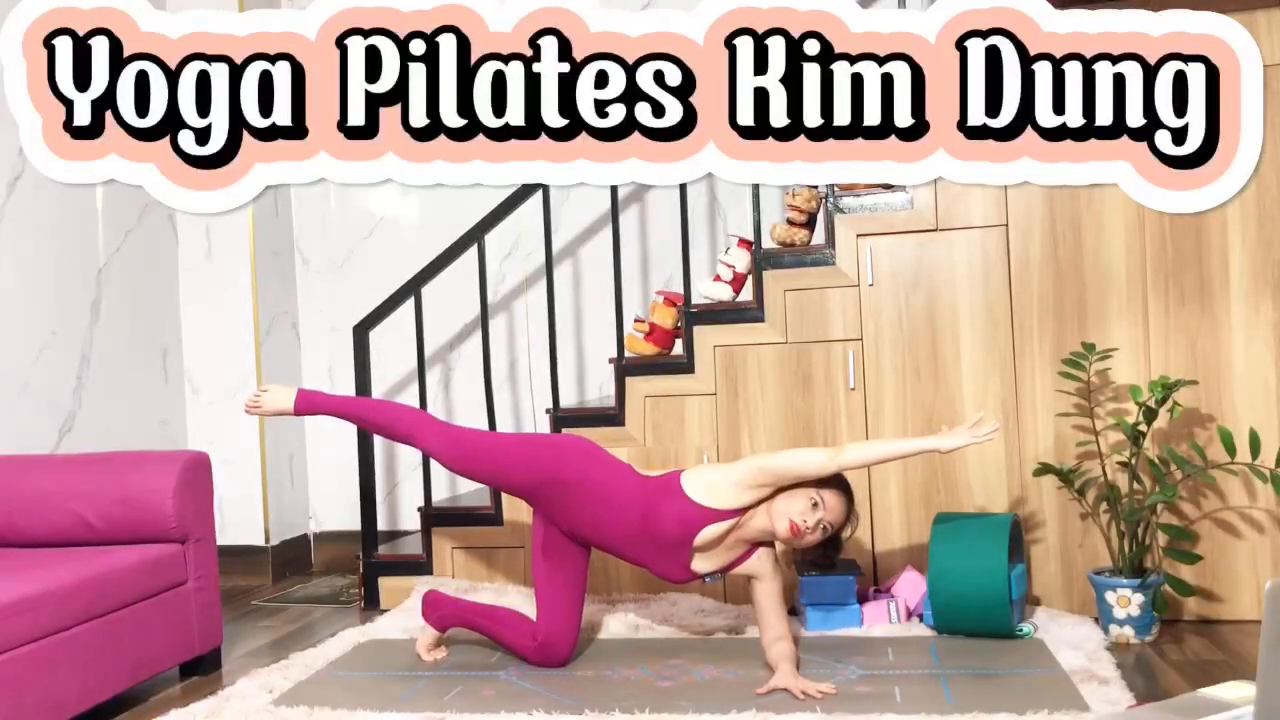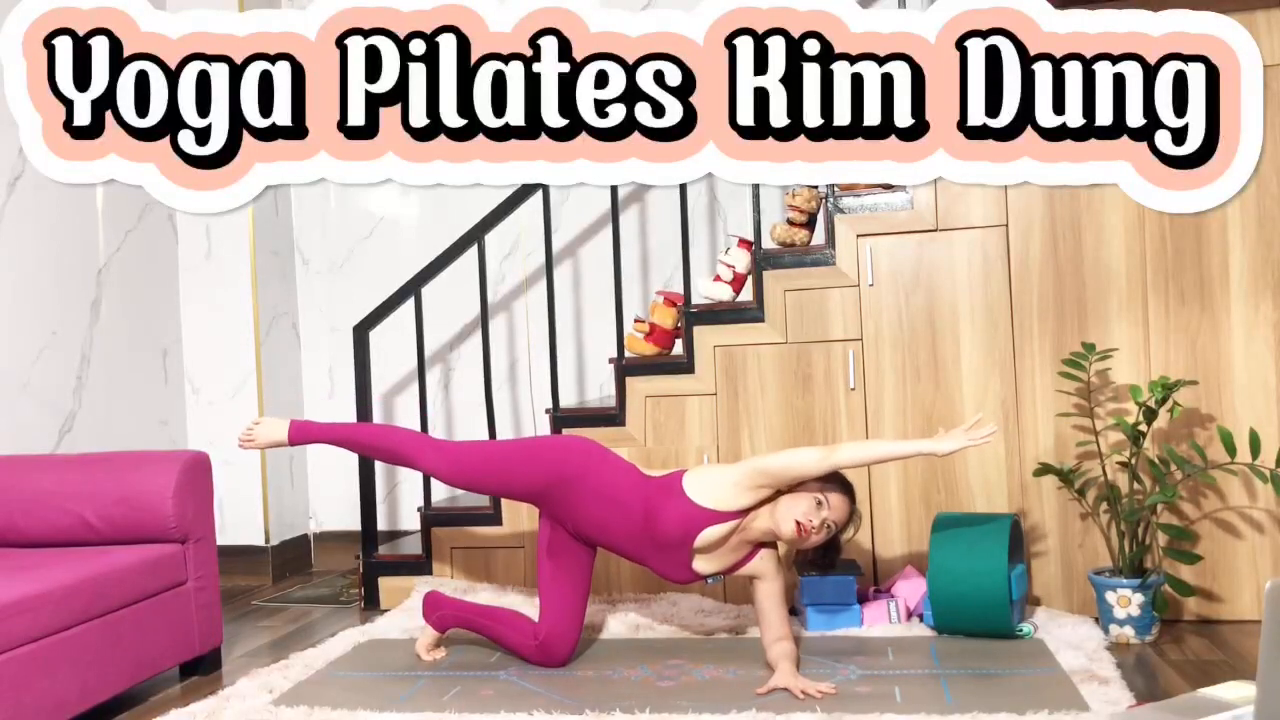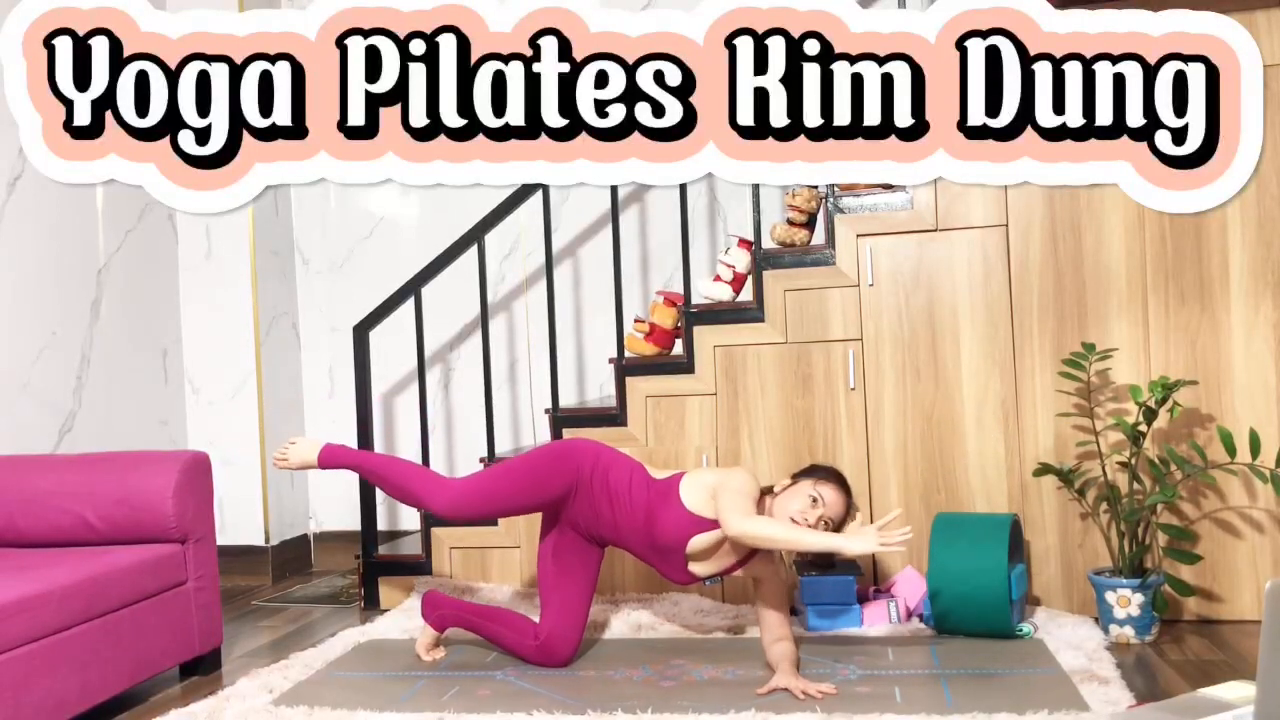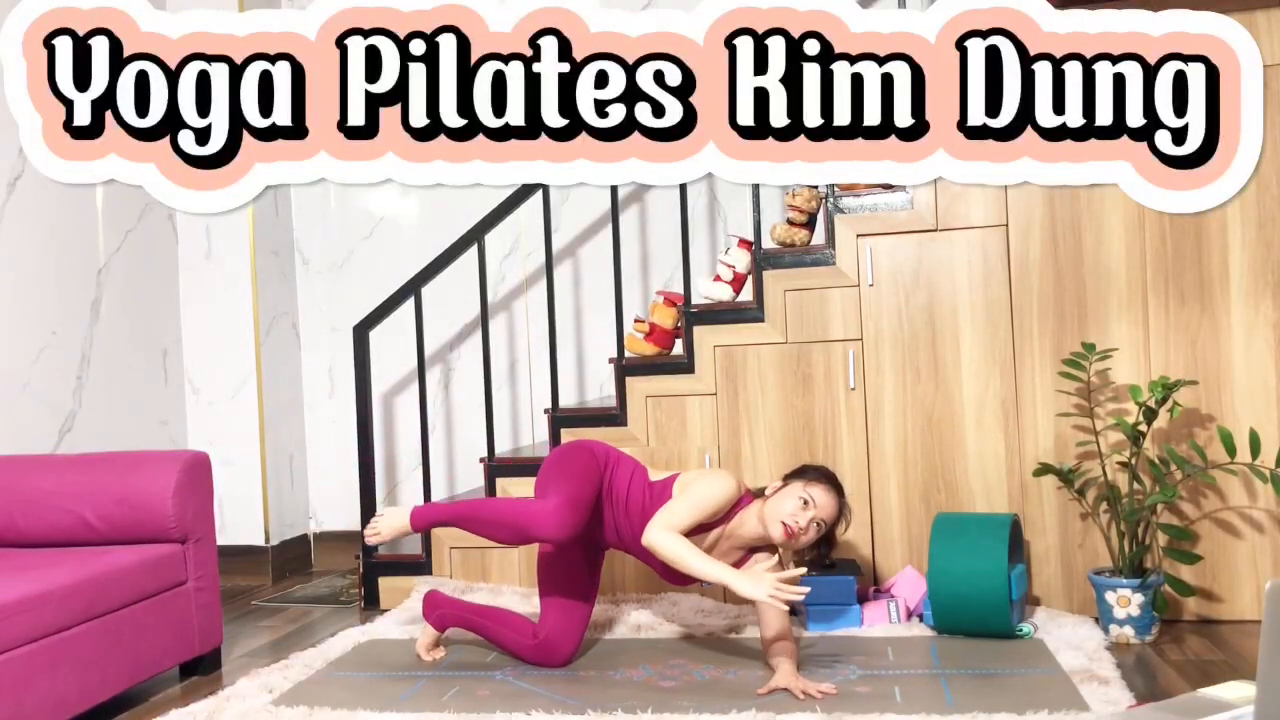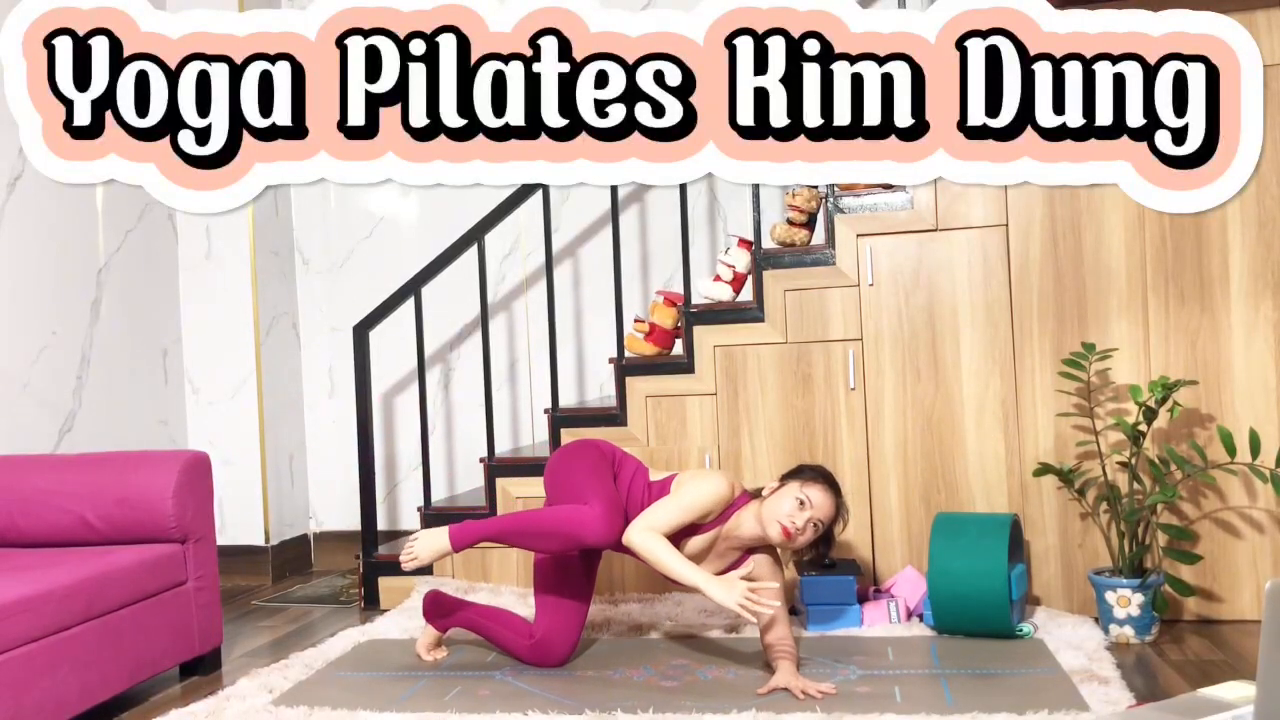
dt=1s
person 1, frame 1
left shoulder: (760, 565)
right shoulder: (747, 481)
left elbow: (776, 632)
right elbow: (836, 457)
left wrist: (786, 671)
right wrist: (934, 441)
left hip: (570, 529)
right hip: (564, 475)
left knee: (551, 649)
right knee: (437, 439)
left ankle: (442, 610)
right ankle: (308, 400)
person 1, frame 2
left shoulder: (760, 563)
right shoulder: (748, 483)
left elbow: (777, 632)
right elbow: (832, 455)
left wrist: (787, 672)
right wrist: (930, 445)
left hip: (578, 530)
right hip: (569, 475)
left knee: (552, 648)
right knee: (436, 458)
left ankle: (444, 611)
right ankle: (300, 430)
person 1, frame 3
left shoulder: (766, 564)
right shoulder: (739, 482)
left elbow: (778, 632)
right elbow: (739, 523)
left wrist: (786, 671)
right wrist: (843, 544)
left hip: (586, 532)
right hip: (579, 475)
left knee: (552, 648)
right knee: (448, 500)
left ankle: (441, 610)
right ankle: (332, 454)
person 1, frame 4
left shoulder: (763, 562)
right shoulder: (724, 489)
left elbow: (777, 632)
right elbow: (655, 534)
left wrist: (786, 668)
right wrist: (735, 580)
left hip: (593, 534)
right hip: (586, 469)
left knee: (552, 651)
right knee: (555, 525)
left ankle: (442, 610)
right ankle: (419, 515)
person 1, frame 5
left shoulder: (762, 567)
right shoulder: (718, 490)
left elbow: (777, 635)
right elbow: (637, 534)
left wrist: (786, 668)
right wrist: (711, 585)
left hip: (586, 530)
left knee: (549, 652)
right knee: (602, 526)
left ankle: (444, 610)
right ankle: (456, 535)
